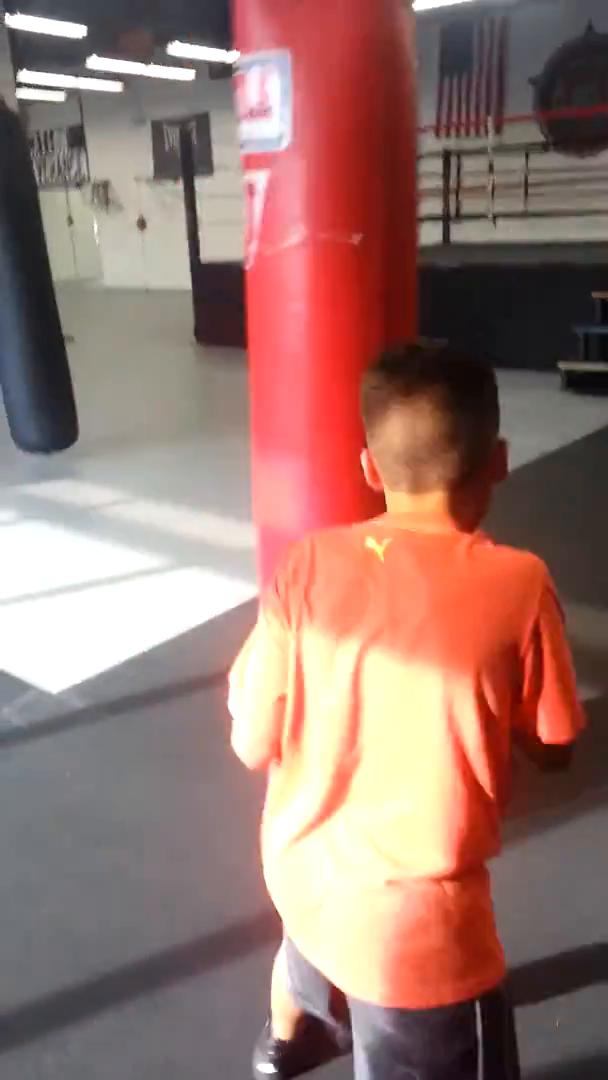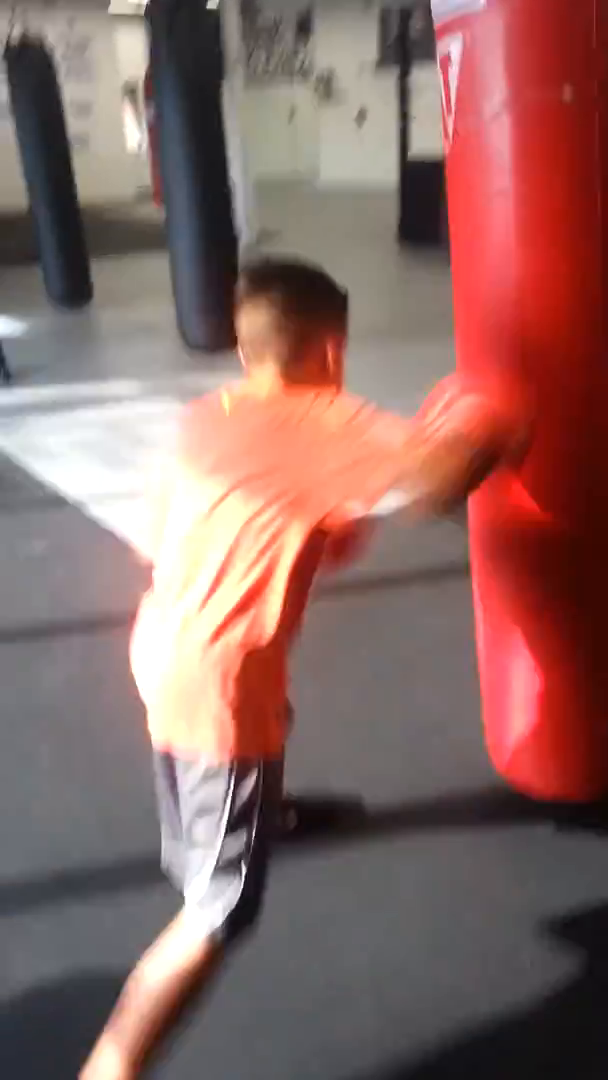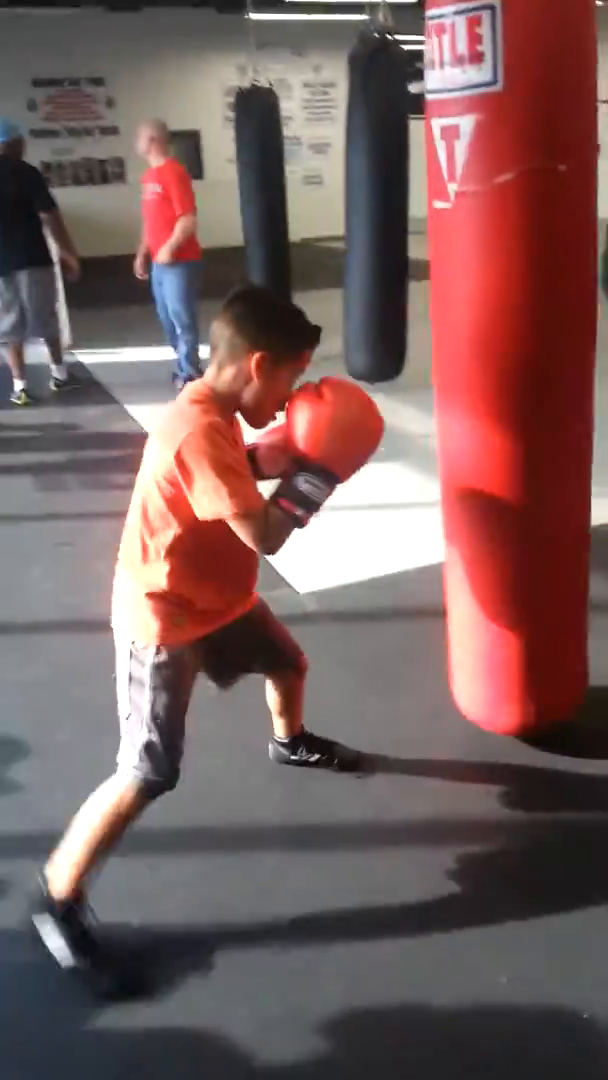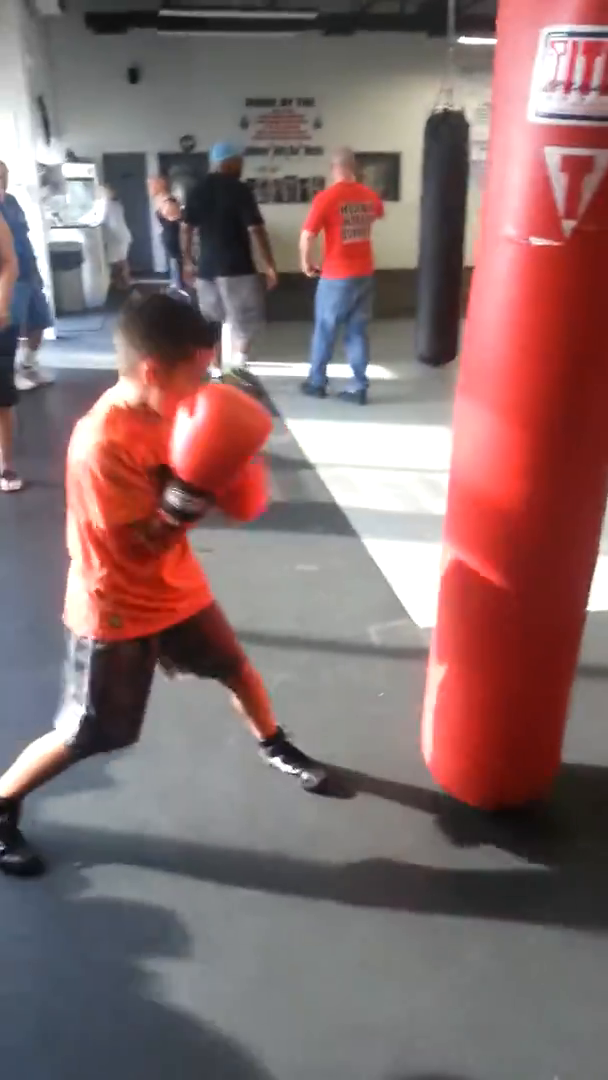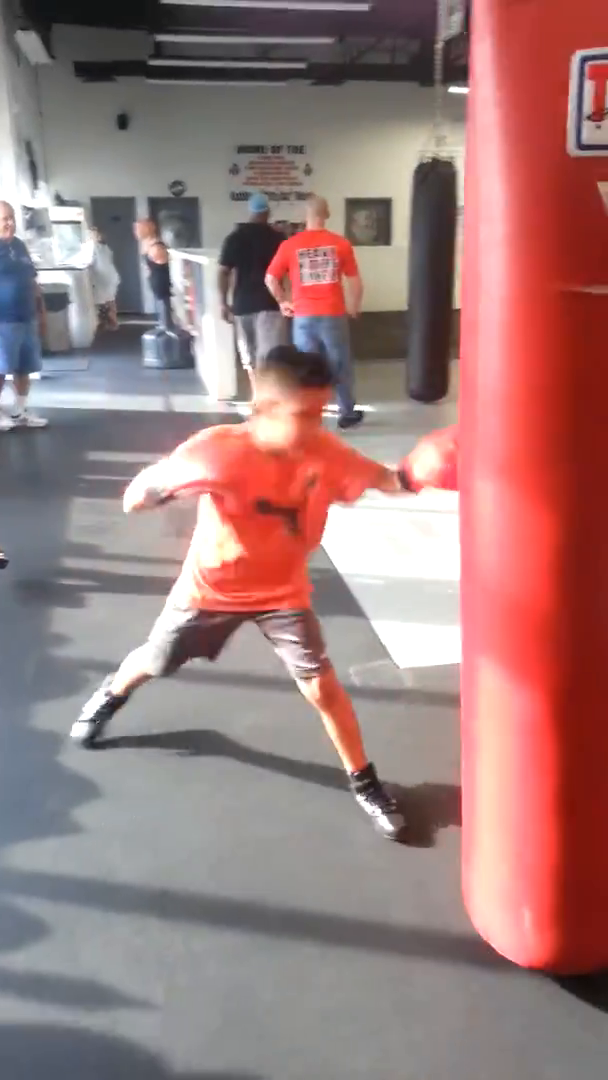
dt=1s
person 1, frame 1
left shoulder: (308, 564)
right shoulder: (519, 586)
left elbow: (253, 742)
right elbow: (553, 748)
left hip: (304, 869)
right hip: (420, 922)
left knee: (310, 940)
person 1, frame 2
left shoulder: (201, 421)
right shoulder: (327, 425)
right elbow: (435, 475)
right wrist: (484, 425)
left hip: (163, 655)
right hip: (220, 695)
right knee: (223, 906)
left ankle: (257, 810)
person 1, frame 3
left shoulder: (208, 411)
right shoulder: (196, 433)
left elbow: (243, 488)
right elbow: (266, 535)
left wrist: (294, 453)
right wrist: (316, 463)
left hip: (222, 598)
right hip: (162, 619)
left knee: (289, 663)
right knee: (148, 773)
left ankle: (288, 741)
right ankle: (58, 903)
person 1, frame 4
left shoulder: (157, 413)
right shoulder: (102, 441)
right elbow: (145, 545)
right wrist: (192, 485)
left hip: (177, 586)
right hip: (115, 608)
left knee: (238, 669)
right knee: (84, 736)
left ankle: (273, 744)
person 1, frame 5
left shoulder: (326, 449)
right shoulder: (220, 445)
left elbow: (376, 479)
right elbow: (133, 503)
left wrist: (412, 476)
right wrist: (175, 477)
left hip: (282, 592)
right hip: (213, 585)
left knee: (320, 684)
right knee: (156, 659)
left ankle: (365, 781)
right ankle: (110, 696)
